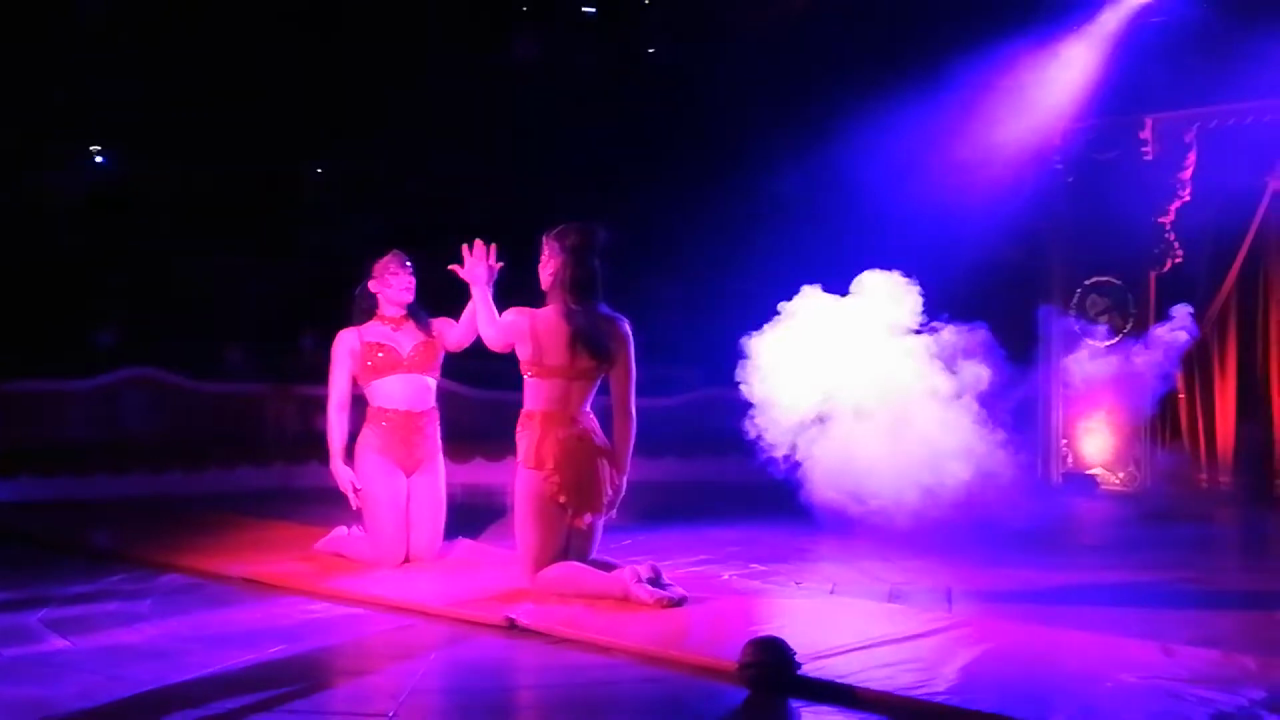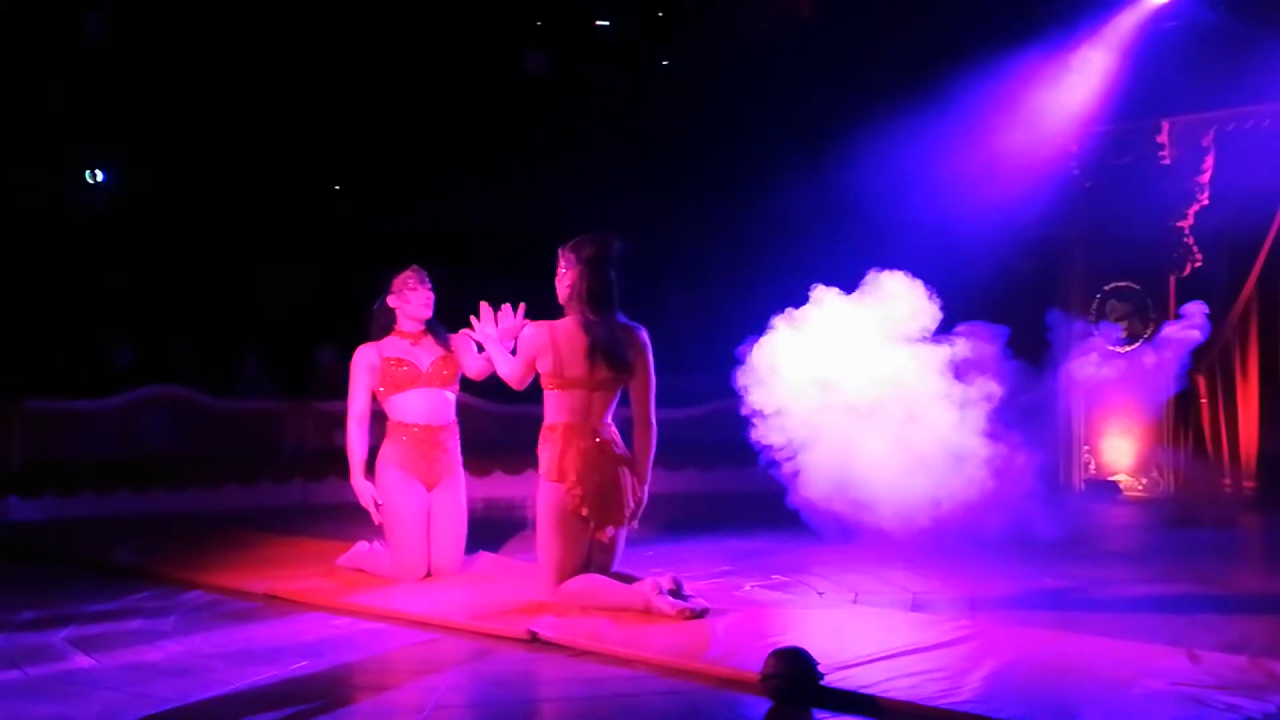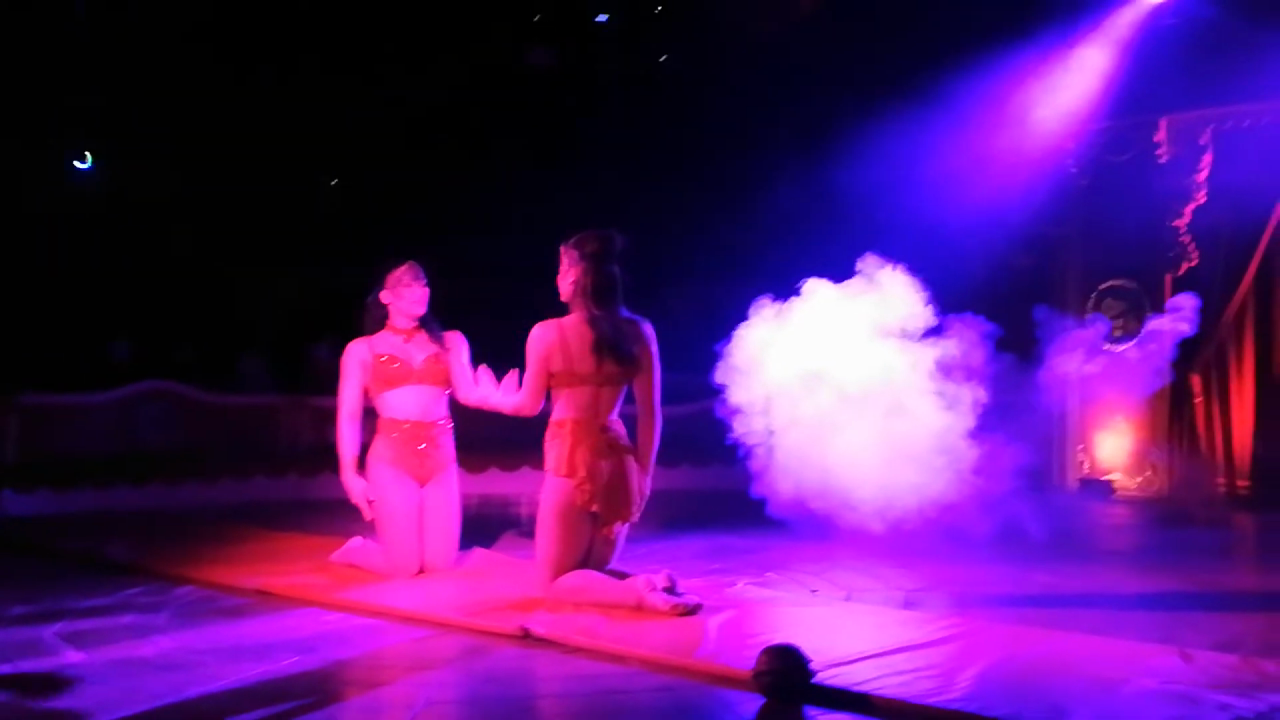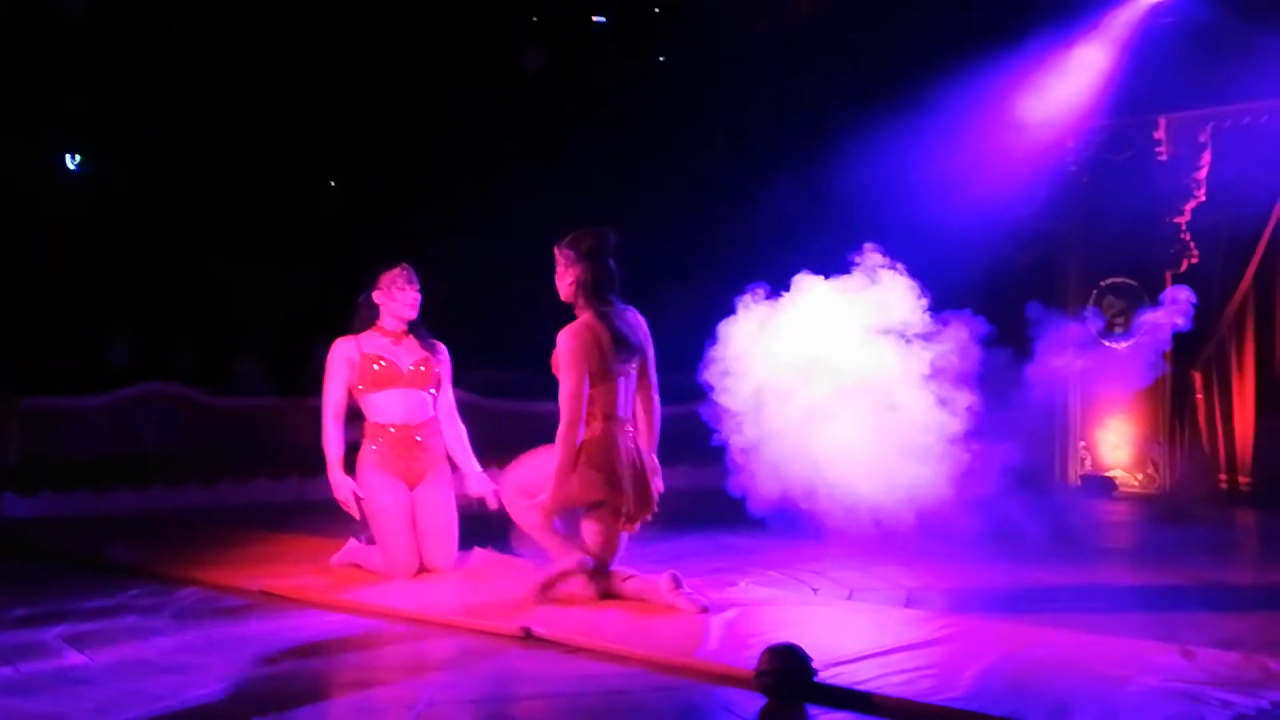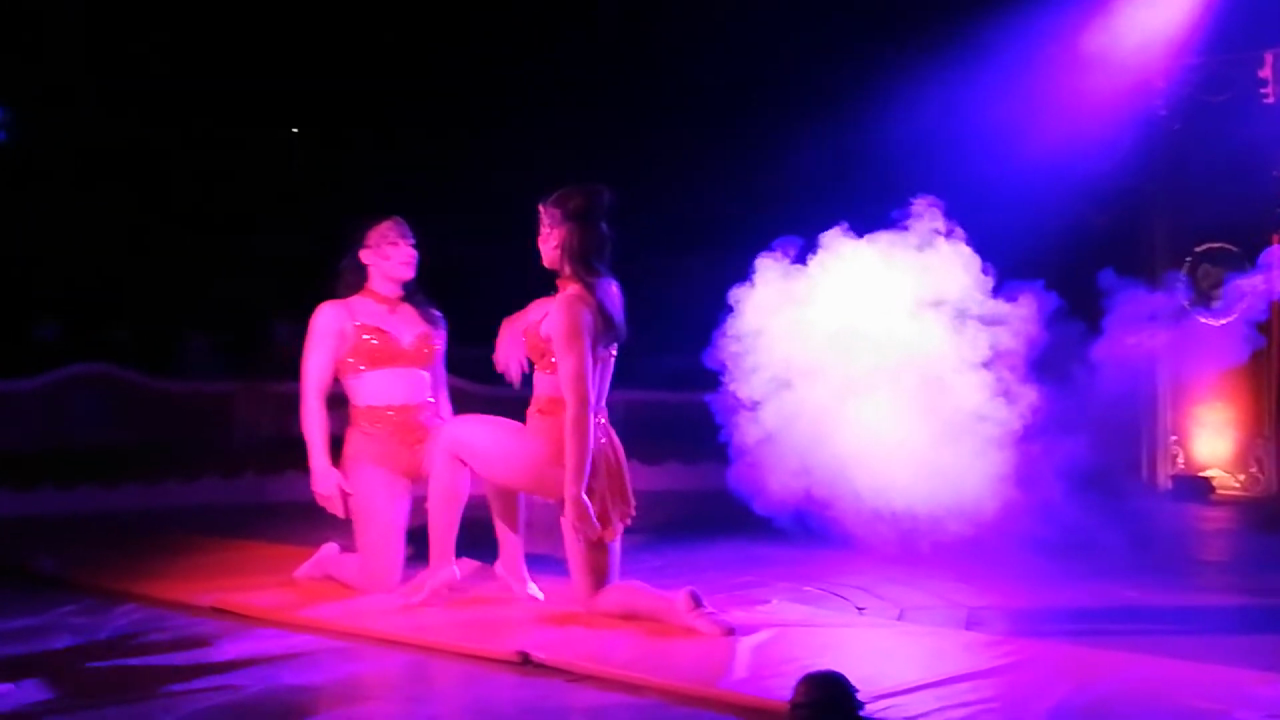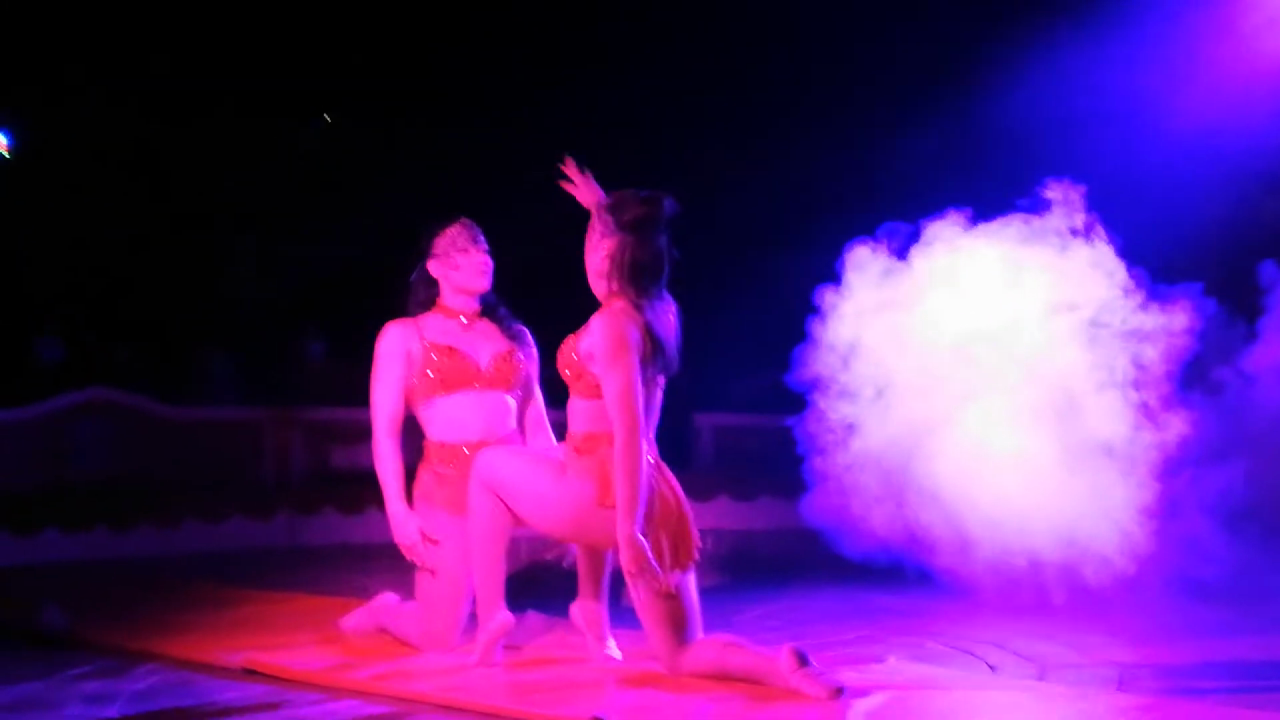
dt=0.5s
person 1, frame 1
left shoulder: (520, 321)
right shoulder: (615, 328)
left elbow: (493, 339)
right elbow: (625, 412)
left wrist: (480, 286)
right wrist: (619, 472)
left hip: (544, 452)
right hip: (591, 451)
left knee: (540, 572)
right knee: (578, 562)
left ankle: (622, 583)
right ankle: (636, 574)
person 1, frame 2
left shoulder: (539, 335)
right shoulder: (634, 338)
left elbow: (516, 380)
right elbow: (646, 422)
left wrist: (493, 345)
right wrist: (641, 482)
left hip: (565, 465)
right hip: (612, 464)
left knee: (562, 585)
right knee: (599, 575)
left ankle: (644, 596)
right ankle: (659, 586)
person 1, frame 3
left shoulder: (548, 334)
right shoulder: (639, 332)
left elbow: (529, 405)
right elbow: (651, 415)
left wrist: (495, 395)
right wrist: (642, 474)
left hip: (571, 463)
right hip: (618, 462)
left knee: (557, 581)
right knee: (592, 571)
left ankle: (640, 593)
right ankle: (654, 584)
person 1, frame 4
left shoulder: (575, 336)
right shoulder: (633, 321)
left elbow: (573, 422)
right elbow: (650, 400)
left wrist: (553, 489)
right wrist: (648, 460)
left hip: (594, 457)
right hip: (630, 457)
left knee: (514, 482)
right knee: (594, 578)
left ankle: (569, 559)
right ankle: (657, 587)
person 1, frame 5
left shoulder: (569, 308)
right shoulder: (605, 289)
left elbow: (579, 405)
left wrist: (575, 491)
right wrist: (519, 324)
left hip: (557, 454)
right hip: (598, 455)
left knee: (452, 437)
right knee: (598, 596)
left ankle: (441, 565)
right ankle: (677, 608)
person 1, frame 6
left shoulder: (612, 324)
right shoulder: (658, 309)
left elbow: (629, 434)
right elbow: (601, 281)
left wrist: (628, 530)
right wrist: (598, 207)
left hip: (608, 496)
right hip: (653, 499)
left knee: (489, 467)
right knee: (682, 655)
left ankle: (491, 616)
right ankle: (779, 667)
person 2, frame 1
left shoulder: (434, 329)
right shoulder: (351, 338)
left elbow: (462, 337)
right elbow: (337, 404)
right wrist: (338, 461)
left hip: (426, 447)
right hip: (377, 446)
left knee: (423, 552)
right knee: (388, 555)
left ankle: (364, 533)
right ankle: (341, 539)
person 2, frame 2
left shoulder: (455, 344)
right shoulder: (371, 354)
left elbow: (478, 370)
right elbow: (357, 419)
left wrist: (501, 344)
right wrist: (358, 477)
left hip: (448, 462)
right hip: (400, 463)
left knee: (448, 567)
right knee: (411, 569)
left ankle: (389, 548)
right ankle: (364, 554)
person 2, frame 3
left shoulder: (449, 342)
right shoulder: (362, 349)
left elbow: (466, 389)
right elbow: (348, 416)
right wrist: (349, 472)
left hip: (439, 457)
right hip: (391, 457)
left knee: (439, 564)
right knee: (403, 566)
left ankle: (382, 545)
right ankle: (356, 551)
person 2, frame 4
left shoulder: (435, 351)
right shoulder: (348, 348)
left elbow: (448, 417)
right elbow: (332, 416)
left wrist: (472, 471)
right wrist: (336, 472)
left hip: (431, 460)
right hip: (380, 461)
left knee: (442, 563)
right knee: (403, 567)
right ankle: (357, 551)
person 2, frame 5
left shoulder: (431, 320)
right shoulder: (333, 316)
right elbow: (311, 397)
right wrist: (320, 465)
left hip: (428, 441)
right hip: (373, 446)
right knee: (381, 581)
right ankle: (327, 560)
person 2, frame 6
left shoulder: (516, 336)
left elbow: (536, 425)
right elbow: (385, 431)
right wrist: (398, 511)
right hip: (448, 485)
right ankle: (387, 611)
